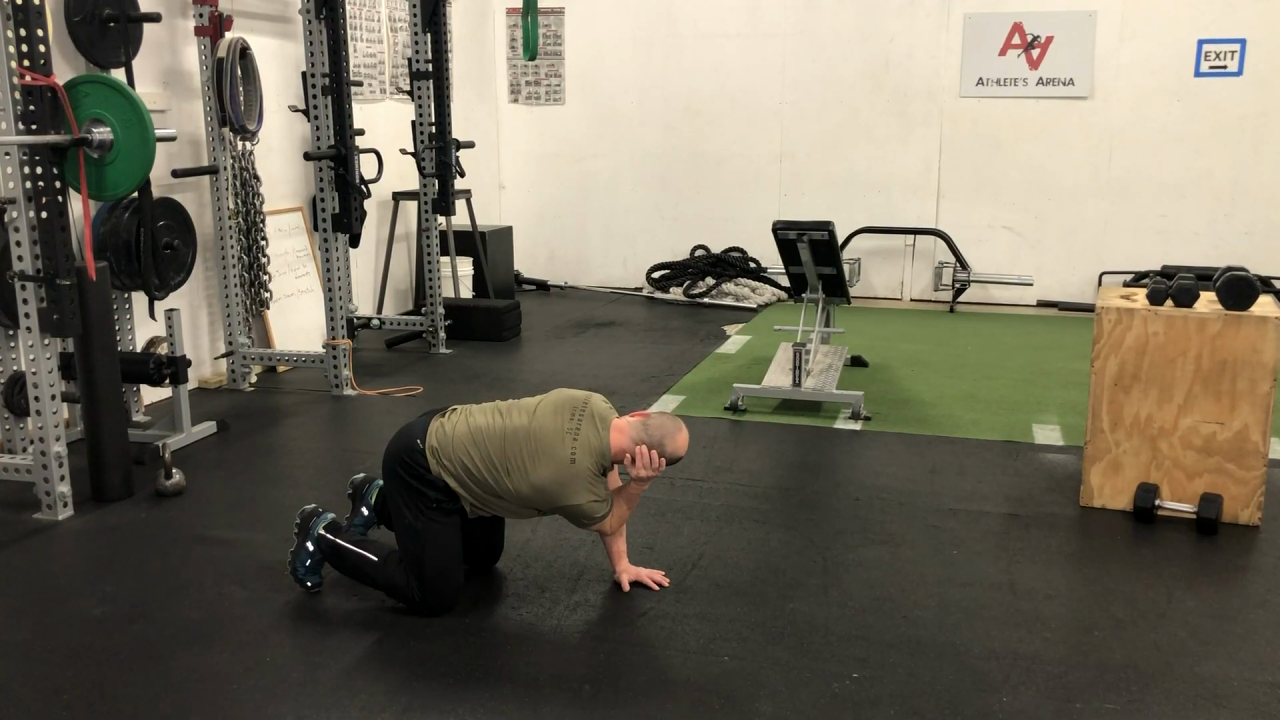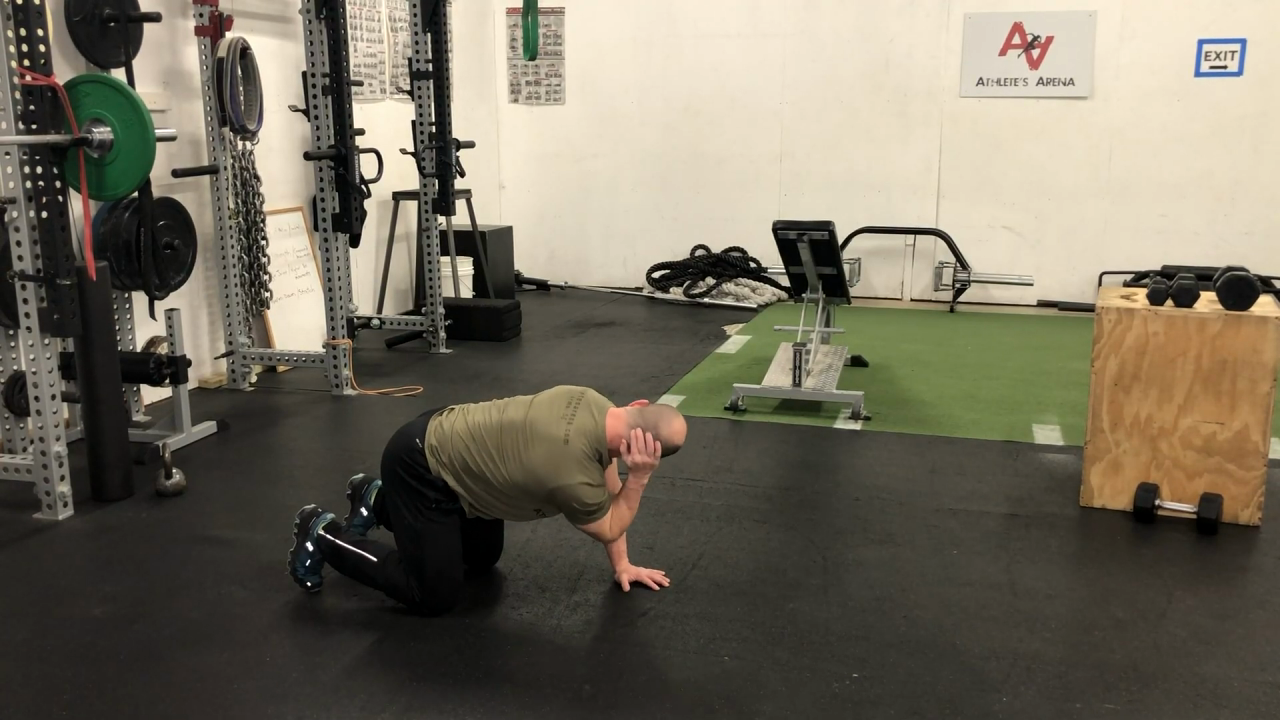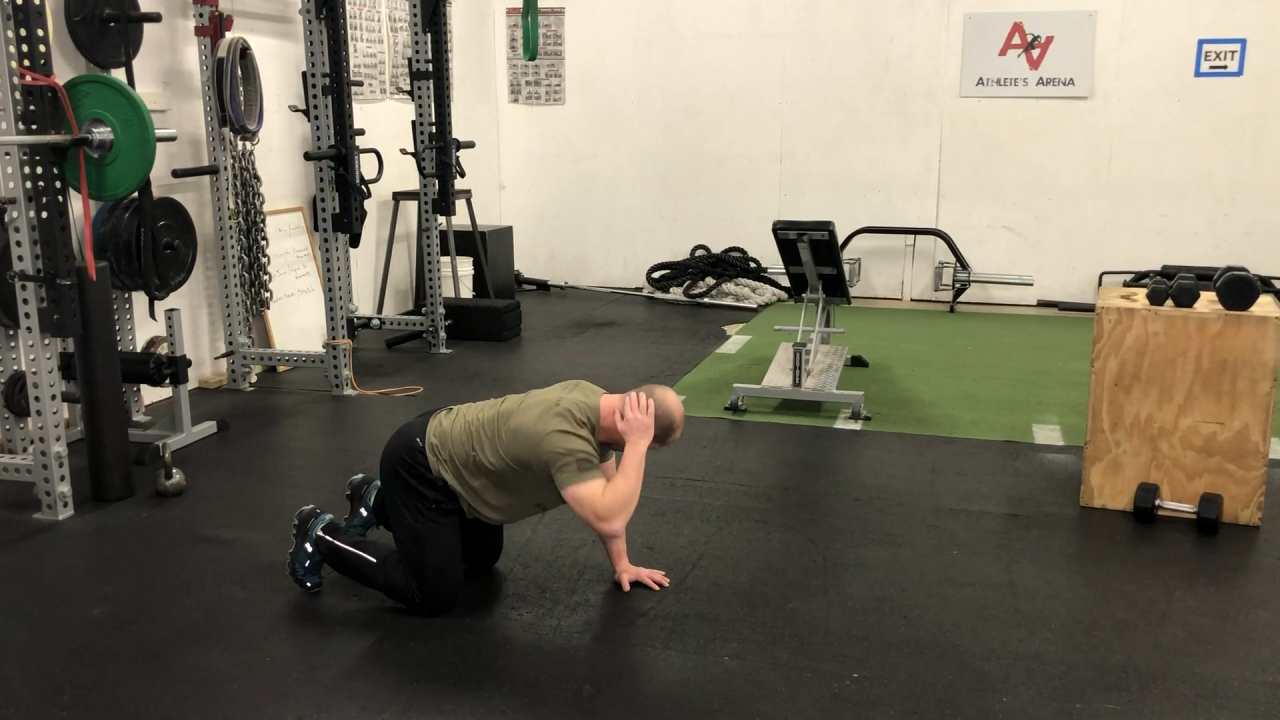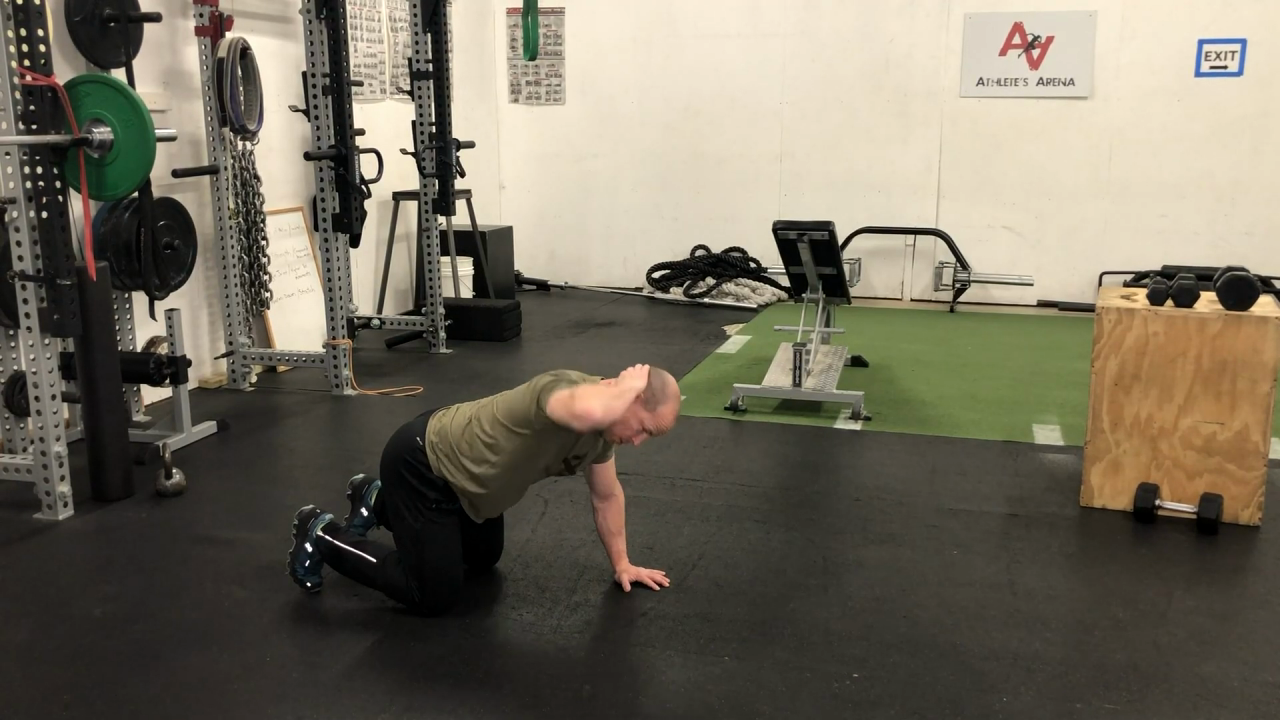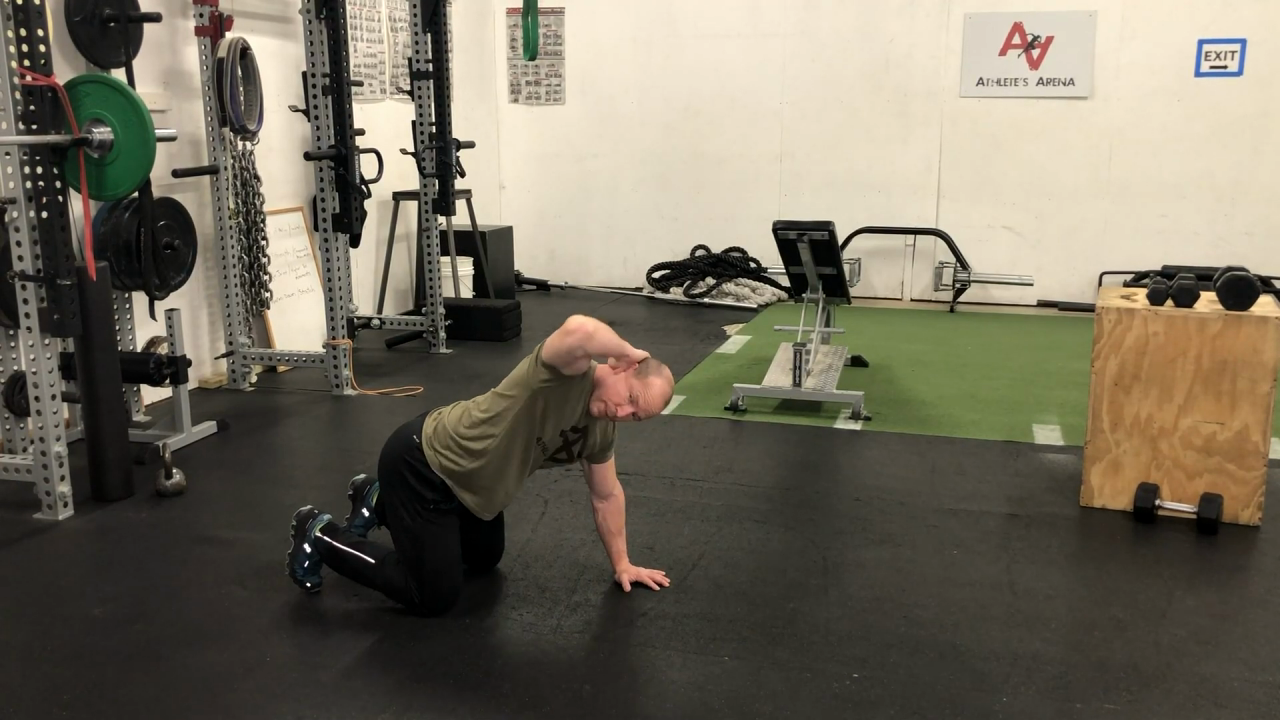
dt=0.4s
person 1, frame 1
left shoulder: (598, 409)
right shoulder: (577, 484)
left elbow: (609, 489)
right elbow: (609, 519)
left wrist: (621, 563)
right wrist: (639, 484)
left hip: (445, 435)
right hip: (420, 466)
left knee: (483, 556)
right knee: (434, 595)
left ankle: (379, 500)
right ankle: (324, 537)
person 1, frame 2
left shoulder: (596, 406)
right shoulder: (572, 470)
left elbow: (610, 491)
right elbow: (608, 529)
left wrist: (622, 564)
right wrist: (641, 476)
left hip: (446, 439)
right hip: (419, 465)
left knee: (483, 557)
right knee: (434, 596)
left ankle: (378, 500)
right ankle: (324, 537)
person 1, frame 3
left shoulder: (595, 401)
right shoulder: (565, 435)
left elbow: (609, 489)
right elbow: (610, 521)
left wrist: (622, 564)
right wrist: (638, 443)
left hip: (451, 450)
right hip: (419, 464)
left knee: (483, 558)
right knee: (434, 596)
left ankle: (377, 501)
right ankle: (323, 537)
person 1, frame 4
left shoulder: (602, 412)
right shoulder: (566, 388)
left elbow: (606, 495)
right elbow: (588, 412)
left wrist: (622, 564)
right wrist: (629, 387)
left hip: (457, 460)
right hip: (420, 463)
left knee: (483, 558)
right knee: (434, 596)
left ankle: (378, 500)
right ankle: (324, 538)
person 1, frame 5
left shoulder: (600, 426)
right shoulder: (566, 375)
left elbow: (606, 495)
right elbow: (578, 330)
left wrist: (622, 564)
right wrist: (628, 351)
left hip: (462, 475)
right hip: (419, 463)
left knee: (484, 558)
right knee: (434, 596)
left ankle: (378, 502)
right ankle: (322, 537)
